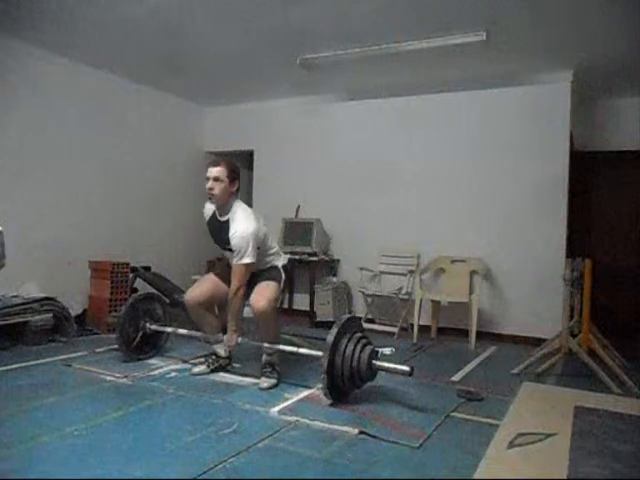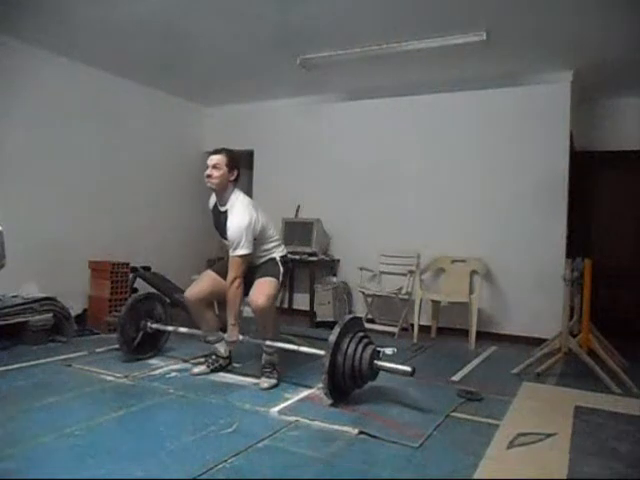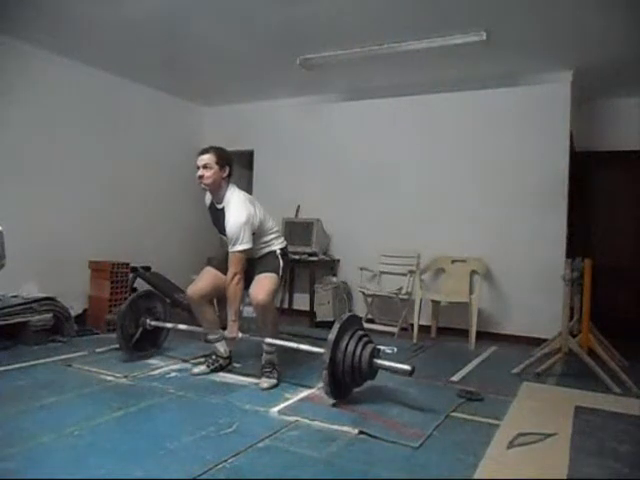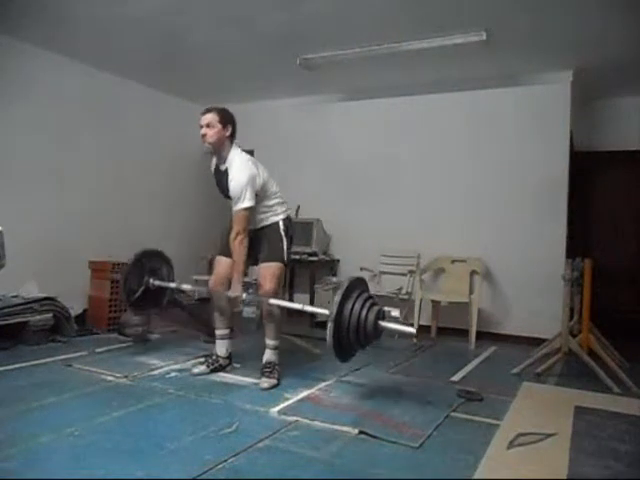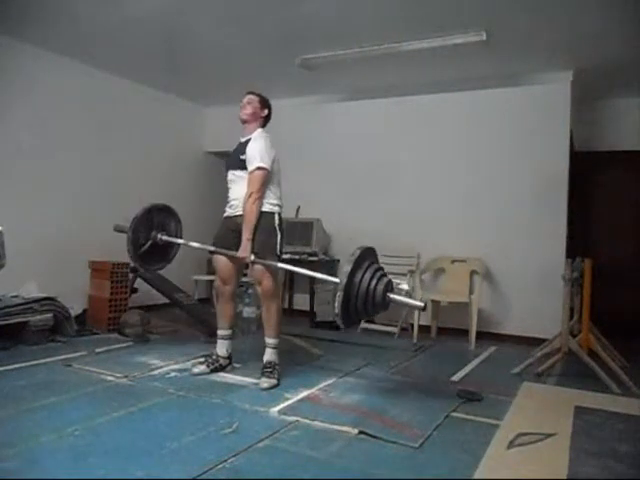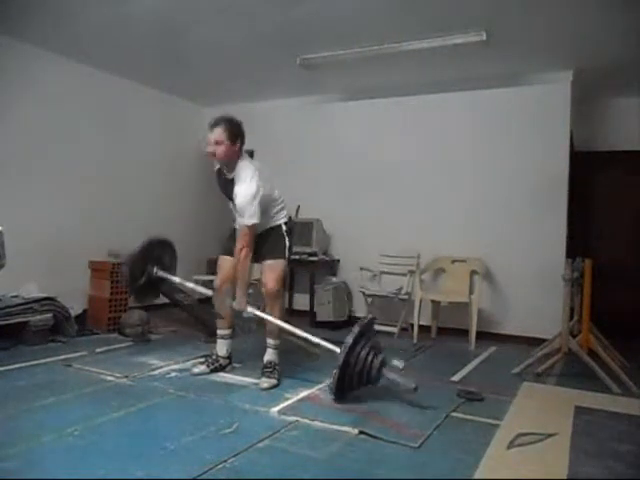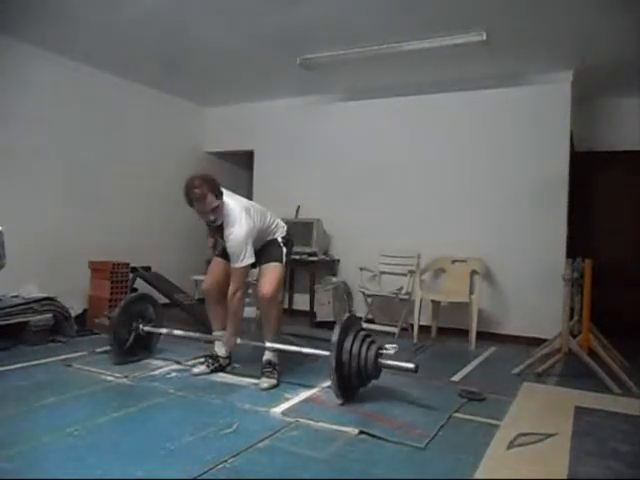
dt=0.7s
person 1, frame 1
left shoulder: (243, 227)
right shoulder: (210, 209)
left elbow: (237, 287)
left wrist: (233, 331)
left hip: (269, 268)
right hip: (238, 262)
left knee: (260, 304)
right knee: (193, 298)
left ankle: (270, 361)
right ankle: (221, 353)
person 1, frame 2
left shoulder: (240, 216)
right shoulder: (215, 200)
left elbow: (235, 279)
left wrist: (233, 326)
left hip: (269, 259)
right hip: (239, 259)
left knee: (259, 302)
right knee: (193, 296)
left ankle: (270, 361)
right ankle: (221, 353)
person 1, frame 3
left shoulder: (238, 212)
right shoulder: (210, 197)
left elbow: (236, 275)
left wrist: (233, 322)
right wrist: (217, 260)
left hip: (268, 252)
right hip: (237, 252)
left knee: (260, 298)
right knee: (195, 293)
left ankle: (269, 361)
right ankle: (221, 353)
person 1, frame 4
left shoulder: (241, 170)
right shoulder: (216, 163)
left elbow: (240, 232)
left wrist: (238, 281)
left hip: (271, 224)
right hip: (244, 225)
left knee: (268, 289)
right knee: (217, 285)
left ankle: (270, 361)
right ankle: (221, 354)
person 1, frame 5
left shoulder: (260, 142)
right shoulder: (240, 146)
left elbow: (254, 196)
left wrist: (246, 242)
right wrist: (234, 233)
left hip: (262, 219)
right hip: (232, 218)
left knee: (266, 287)
right knee: (223, 286)
left ankle: (270, 361)
right ankle: (222, 355)
person 1, frame 6
left shoulder: (247, 185)
right shoulder: (222, 163)
left elbow: (244, 249)
left wrist: (241, 296)
left hip: (273, 228)
right hip: (245, 225)
left knee: (271, 287)
right knee: (221, 284)
left ankle: (271, 361)
right ankle: (222, 355)
person 1, frame 7
left shoulder: (238, 227)
right shoulder: (207, 203)
left elbow: (237, 289)
left wrist: (231, 334)
right wrist: (213, 236)
left hip: (272, 239)
right hip: (237, 242)
left knee: (267, 293)
right knee: (210, 288)
left ankle: (270, 360)
right ankle: (221, 354)
